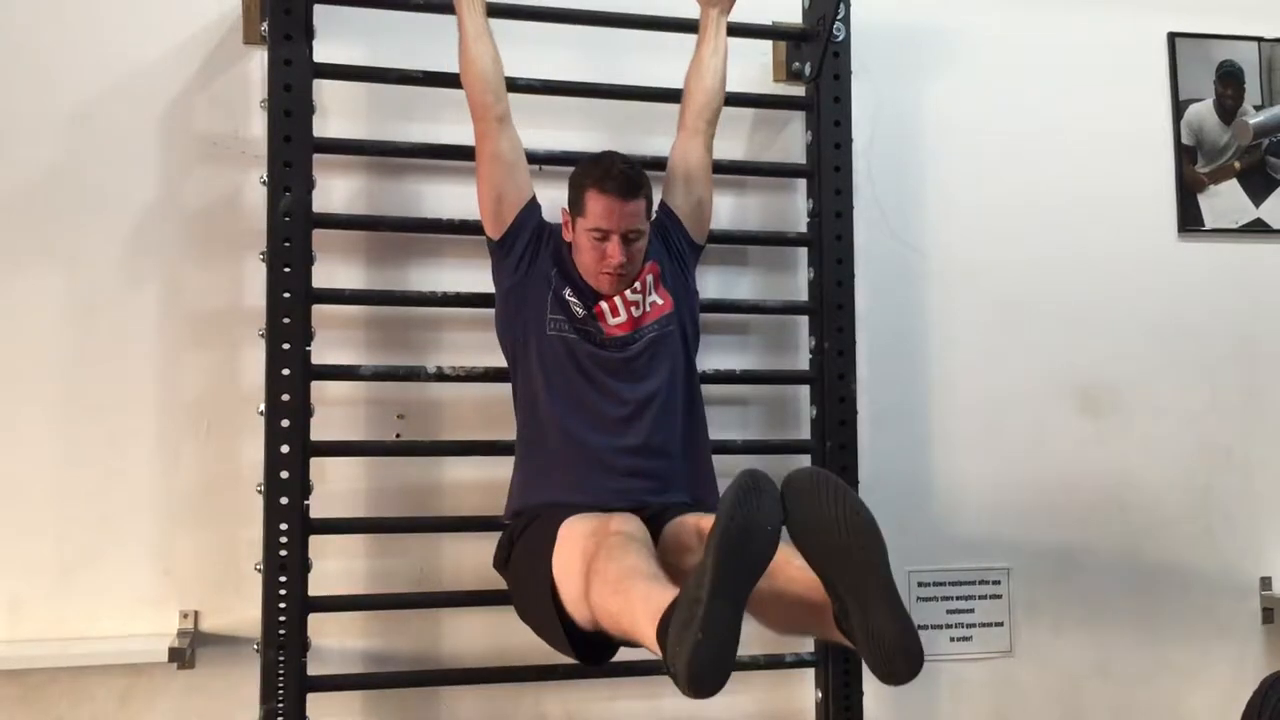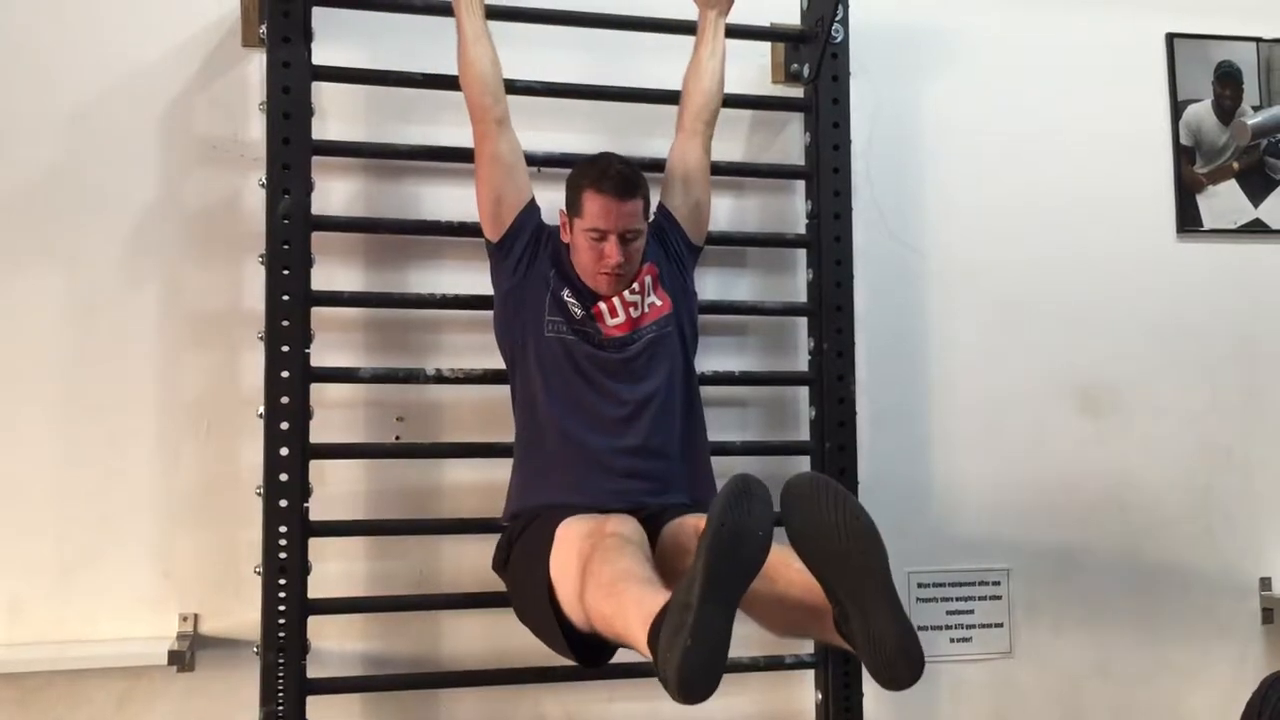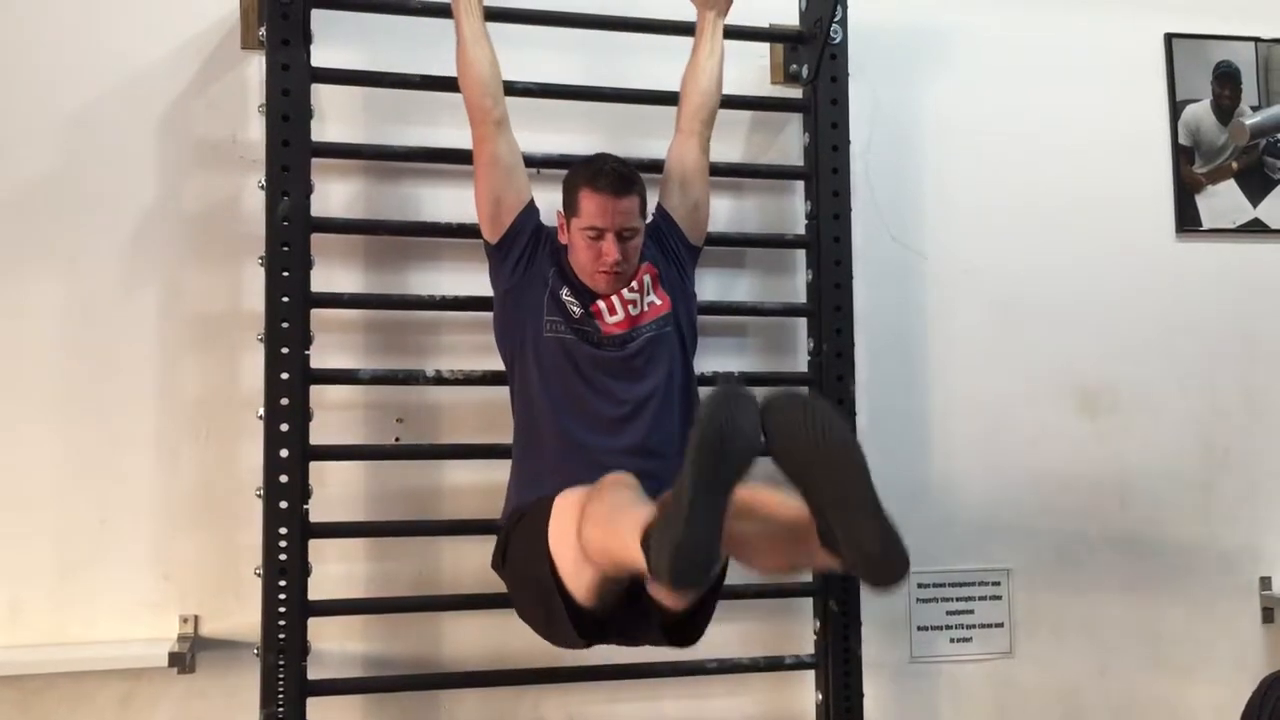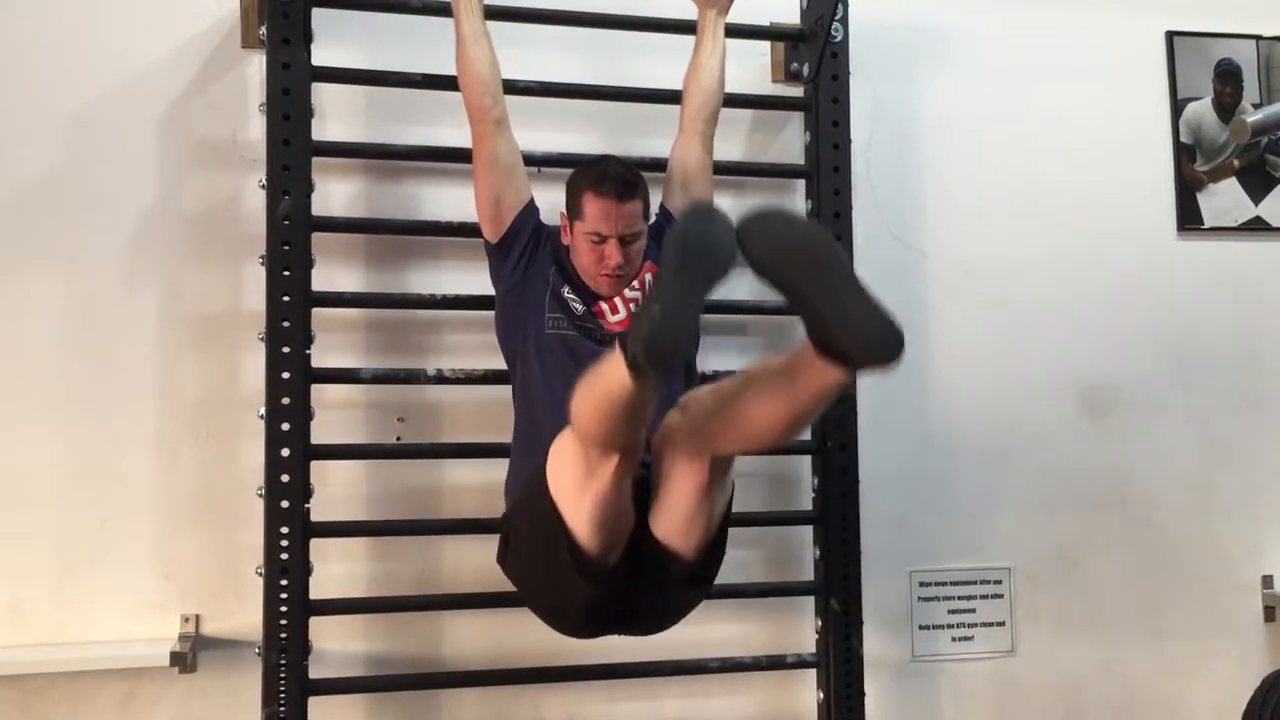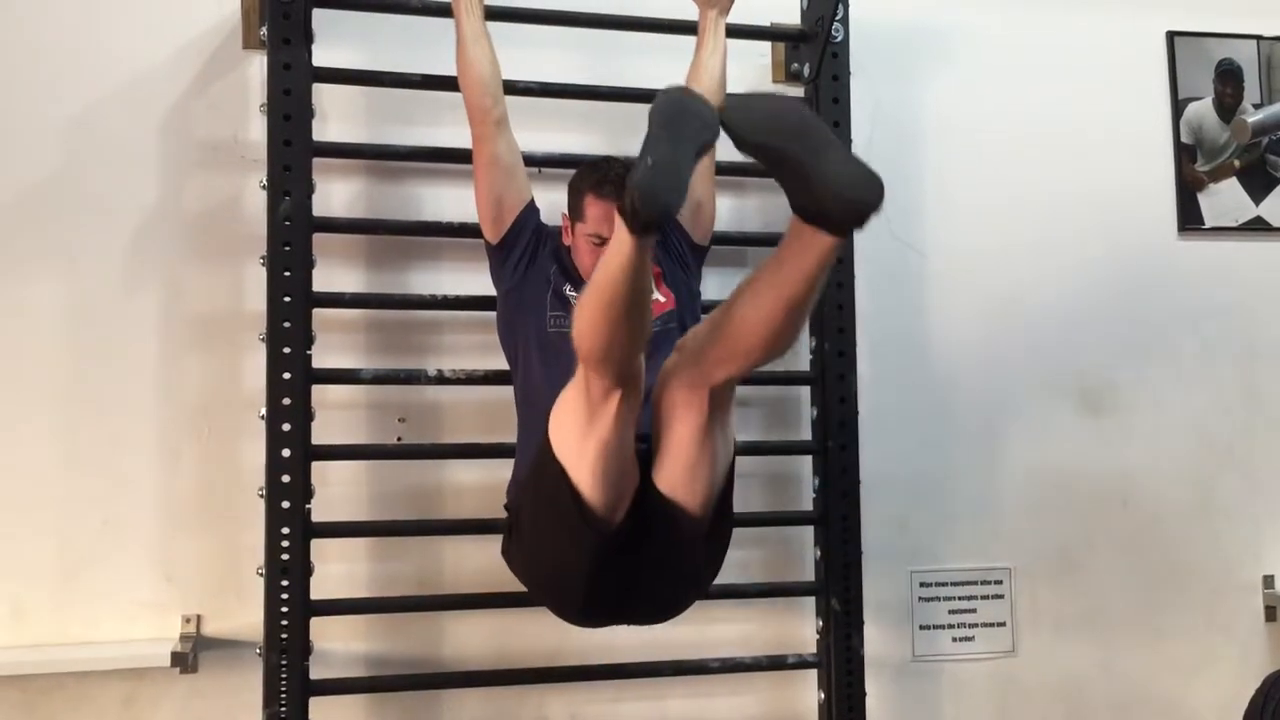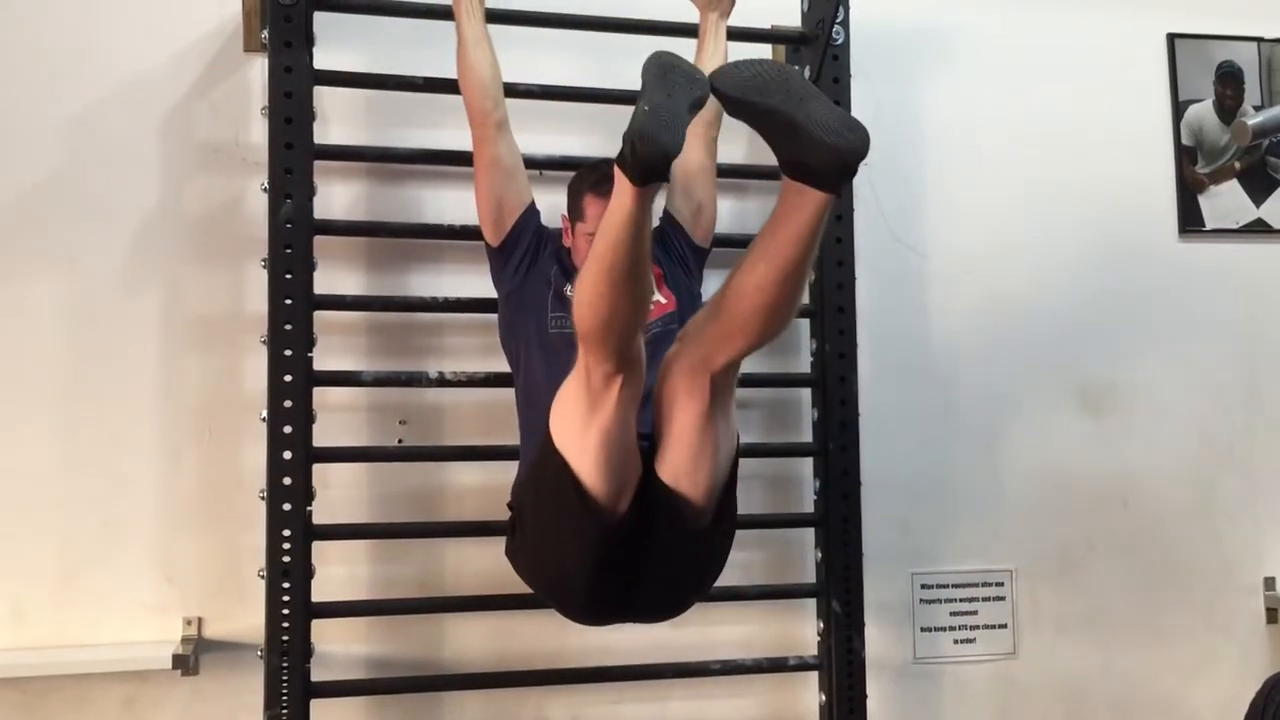
dt=0.3s
person 1, frame 1
left shoulder: (669, 264)
right shoulder: (531, 268)
left elbow: (696, 130)
right elbow: (492, 122)
left hip: (671, 526)
right hip: (561, 537)
left knee: (714, 542)
right knee: (615, 543)
left ankle: (853, 612)
right ankle: (687, 627)
person 1, frame 2
left shoulder: (668, 266)
right shoulder: (529, 271)
left elbow: (694, 132)
right elbow: (491, 124)
left hip: (668, 527)
right hip: (558, 538)
left knee: (710, 545)
right knee: (611, 543)
left ankle: (853, 617)
right ankle: (674, 631)
person 1, frame 3
left shoulder: (666, 266)
right shoulder: (528, 272)
left elbow: (693, 131)
right elbow: (490, 124)
right hip: (557, 550)
left knee: (712, 502)
right knee: (618, 497)
left ankle: (842, 535)
right ankle: (682, 518)
person 1, frame 4
left shoulder: (665, 261)
right shoulder: (529, 269)
left elbow: (697, 130)
right elbow: (489, 125)
left hip: (664, 562)
right hip: (565, 555)
left knee: (694, 424)
right knee: (603, 426)
left ankle: (836, 351)
right ankle: (649, 351)
person 1, frame 5
left shoulder: (672, 266)
right shoulder: (531, 268)
left elbow: (703, 135)
right elbow: (489, 124)
left hip: (673, 553)
right hip: (571, 549)
left knee: (697, 368)
right knee: (610, 367)
left ankle: (824, 212)
person 1, frame 6
left shoulder: (672, 265)
right shoulder: (530, 269)
left elbow: (703, 134)
right elbow: (489, 126)
left hip: (676, 546)
right hip: (574, 544)
left knee: (701, 355)
right knee: (611, 354)
